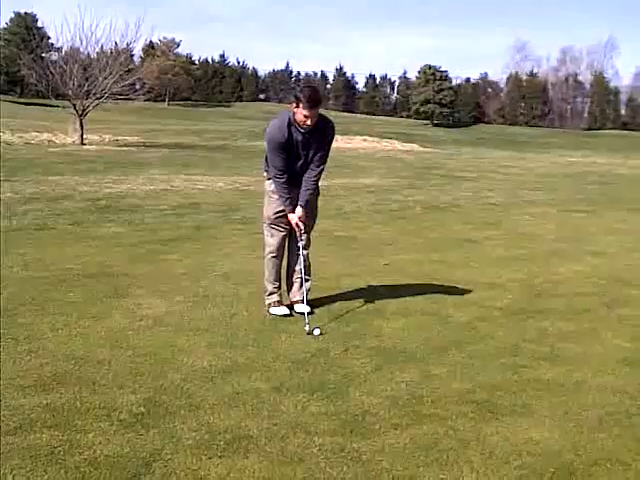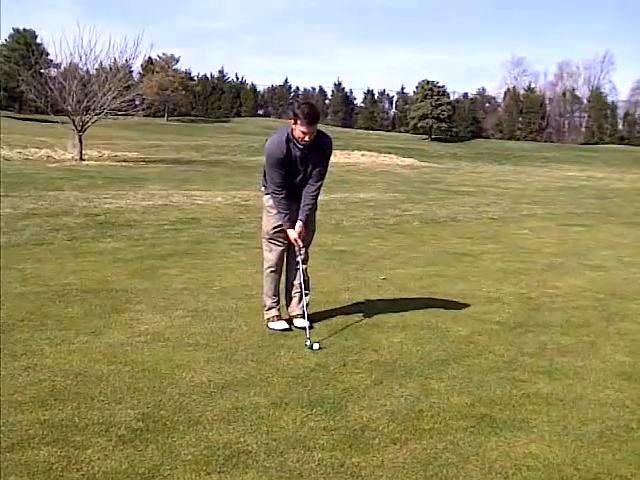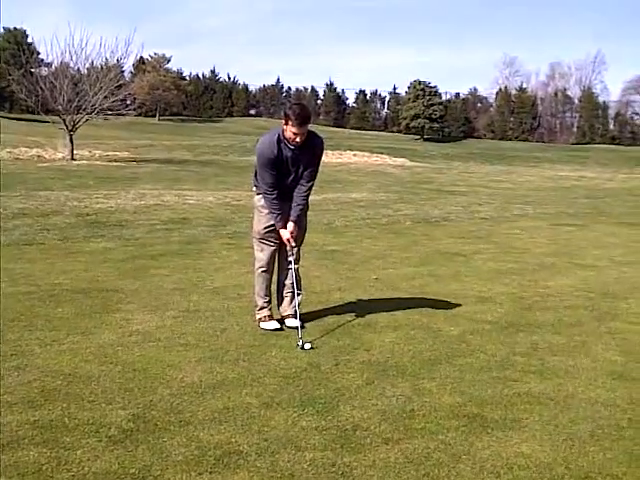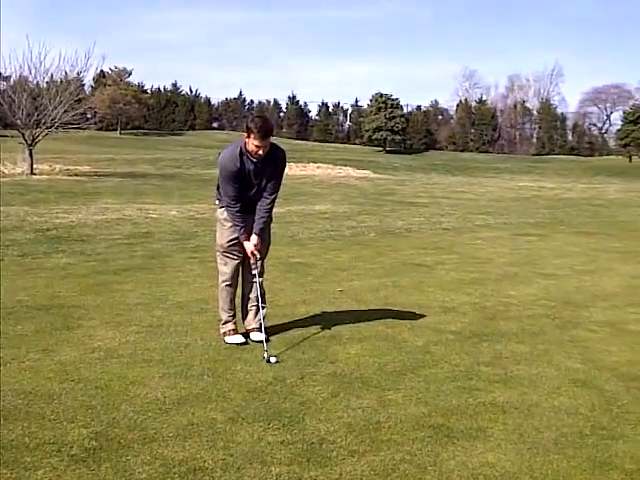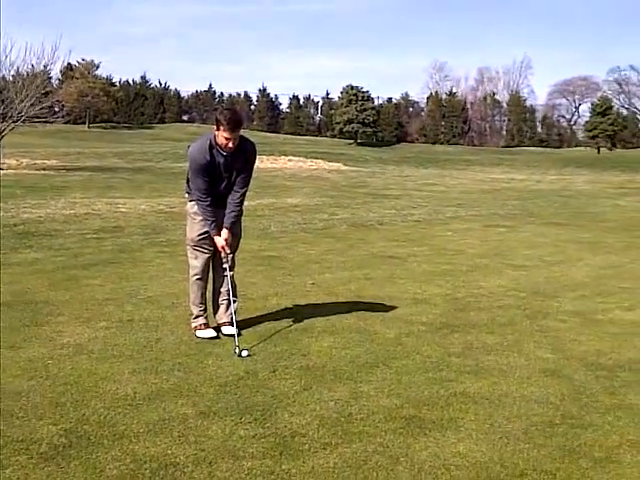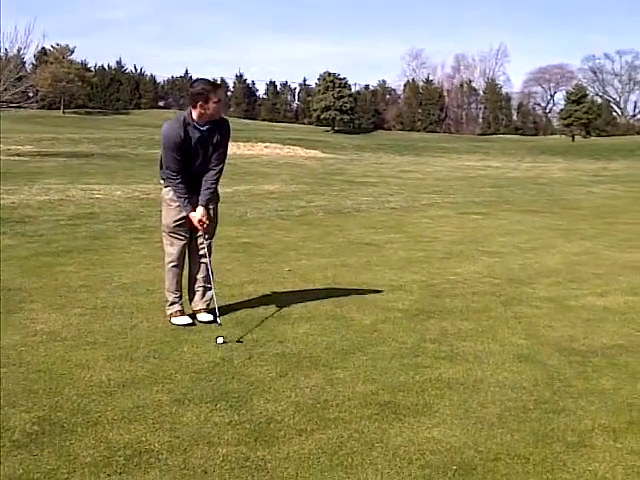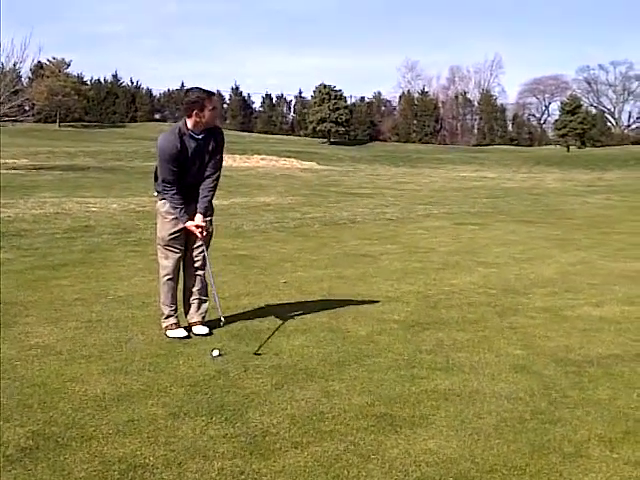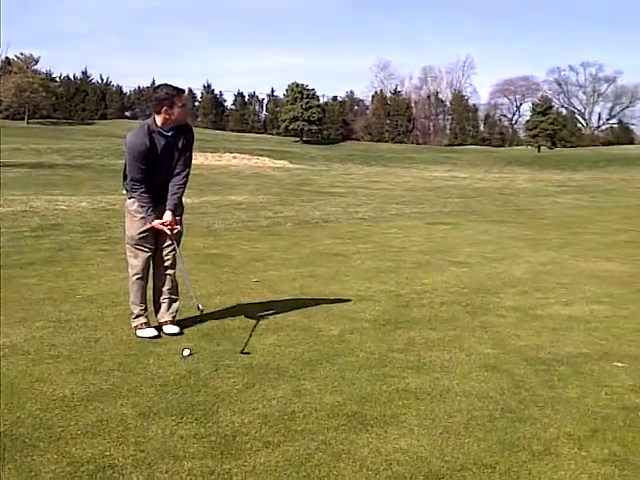
dt=0.4s
person 1, frame 1
left shoulder: (326, 128)
right shoulder: (277, 129)
left elbow: (315, 169)
right elbow: (279, 173)
left wrist: (301, 205)
right wrist: (289, 210)
left hip: (307, 185)
right hip: (278, 184)
left knee: (302, 243)
right knee: (275, 243)
left ankle: (298, 295)
right ankle: (273, 297)
person 1, frame 2
left shoulder: (324, 143)
right shoulder: (276, 145)
left elbow: (314, 183)
right elbow: (278, 189)
left wrist: (301, 219)
right wrist: (288, 225)
left hip: (305, 200)
right hip: (277, 199)
left knee: (301, 257)
right knee: (274, 257)
left ankle: (297, 309)
right ankle: (271, 311)
person 1, frame 3
left shoulder: (315, 144)
right shoulder: (267, 145)
left elbow: (305, 184)
right elbow: (269, 189)
left wrist: (293, 220)
right wrist: (279, 226)
left hip: (296, 200)
right hip: (268, 199)
left knee: (292, 257)
right knee: (265, 257)
left ankle: (288, 309)
right ankle: (263, 312)
person 1, frame 4
left shoulder: (277, 156)
right shoulder: (229, 158)
left elbow: (268, 197)
right elbow: (232, 202)
left wrist: (256, 232)
right wrist: (244, 237)
left hip: (260, 213)
right hip: (231, 213)
left knee: (256, 270)
right knee: (229, 270)
left ankle: (253, 323)
right ankle: (228, 325)
person 1, frame 5
left shoulder: (247, 149)
right shoulder: (199, 151)
left elbow: (238, 191)
right elbow: (202, 196)
left wrist: (227, 227)
right wrist: (214, 232)
left hip: (230, 207)
right hip: (200, 206)
left knee: (227, 263)
right knee: (200, 264)
left ankle: (224, 317)
right ankle: (199, 319)
person 1, frame 6
left shoulder: (221, 127)
right shoulder: (173, 130)
left elbow: (214, 169)
right elbow: (173, 174)
left wrist: (203, 205)
right wrist: (188, 210)
left hip: (206, 193)
right hip: (176, 193)
left knee: (203, 250)
right knee: (175, 251)
left ankle: (200, 303)
right ankle: (174, 307)
person 1, frame 7
left shoulder: (215, 136)
right shoulder: (169, 141)
left elbow: (211, 177)
right elbow: (169, 186)
left wrist: (201, 213)
right wrist: (185, 219)
left hip: (200, 204)
right hip: (172, 204)
left knee: (198, 263)
right knee: (170, 264)
left ankle: (196, 316)
right ankle: (169, 319)
person 1, frame 8
left shoulder: (185, 133)
right shoulder: (138, 138)
left elbow: (180, 174)
right elbow: (138, 184)
left wrist: (171, 210)
right wrist: (152, 217)
left hip: (170, 203)
right hip: (141, 203)
left knee: (167, 262)
right knee: (140, 263)
left ankle: (166, 315)
right ankle: (139, 319)
